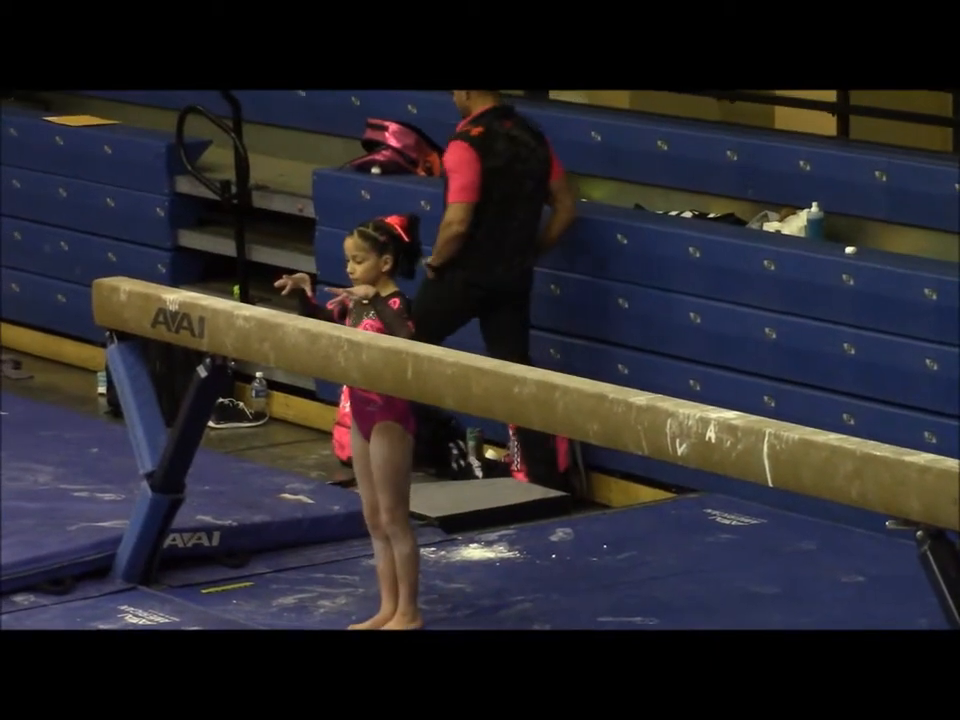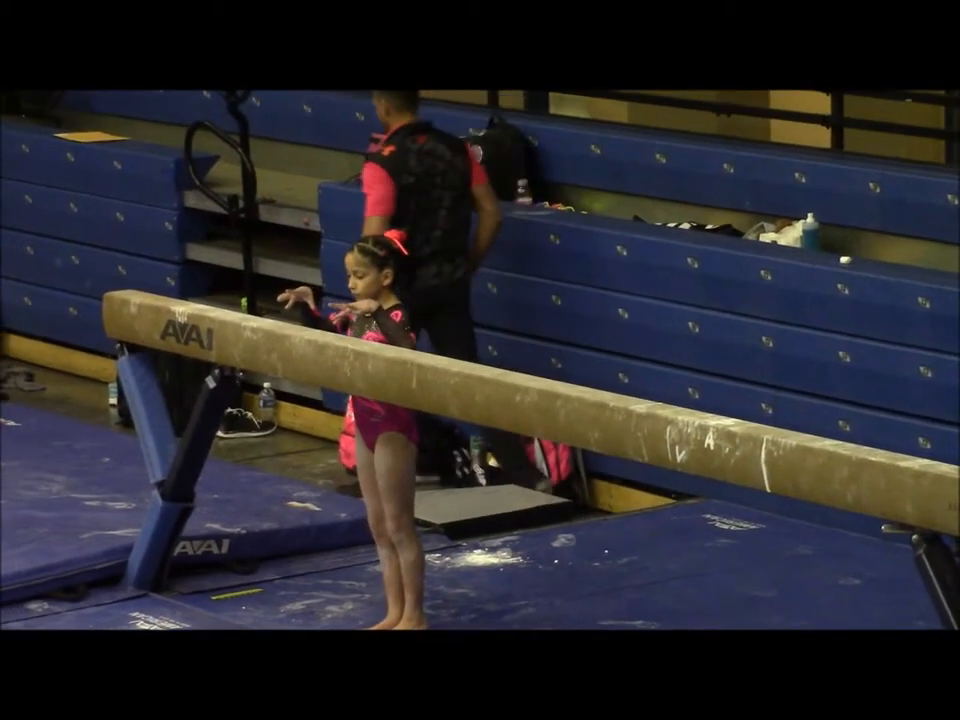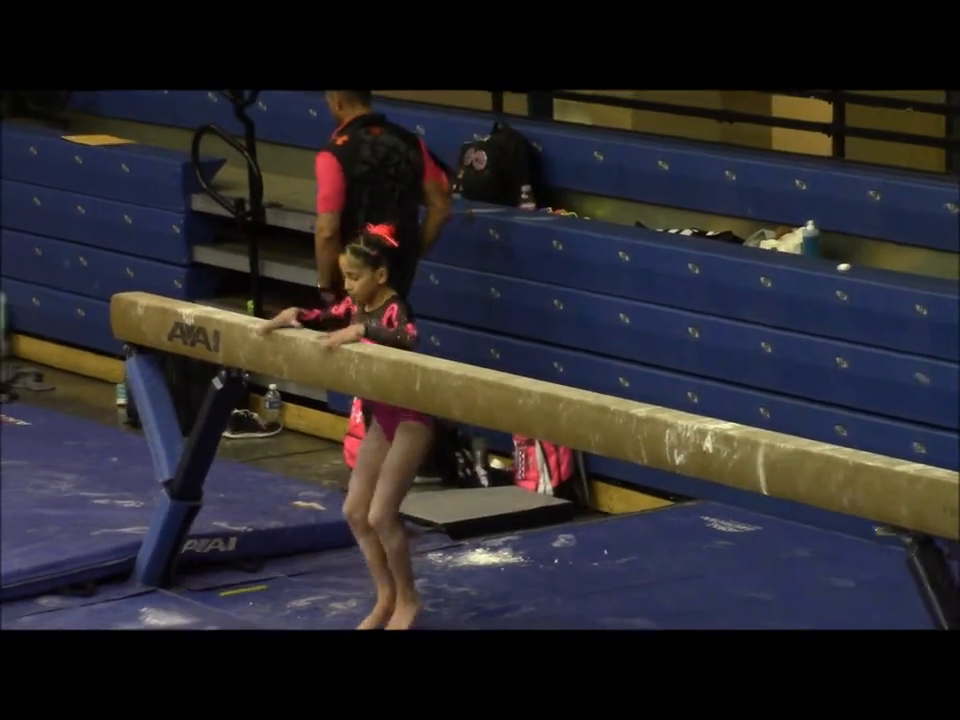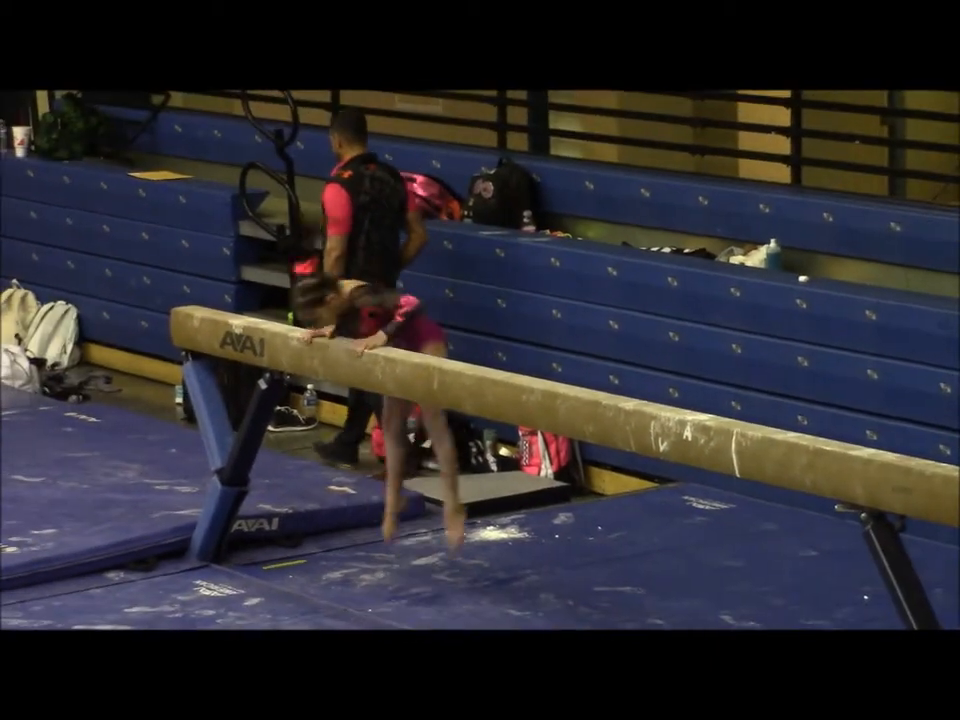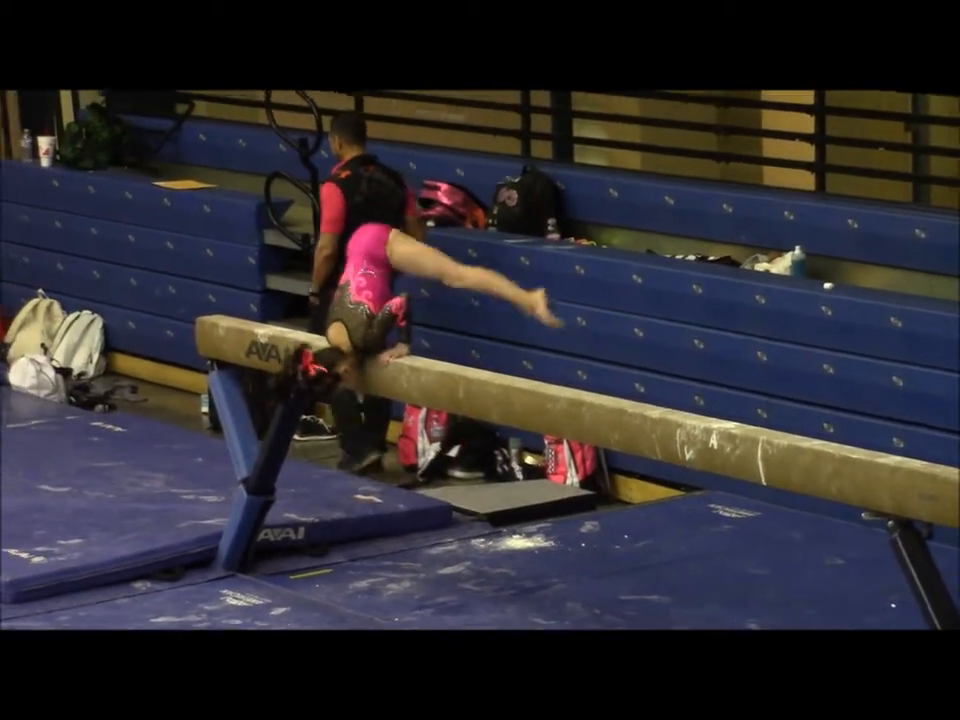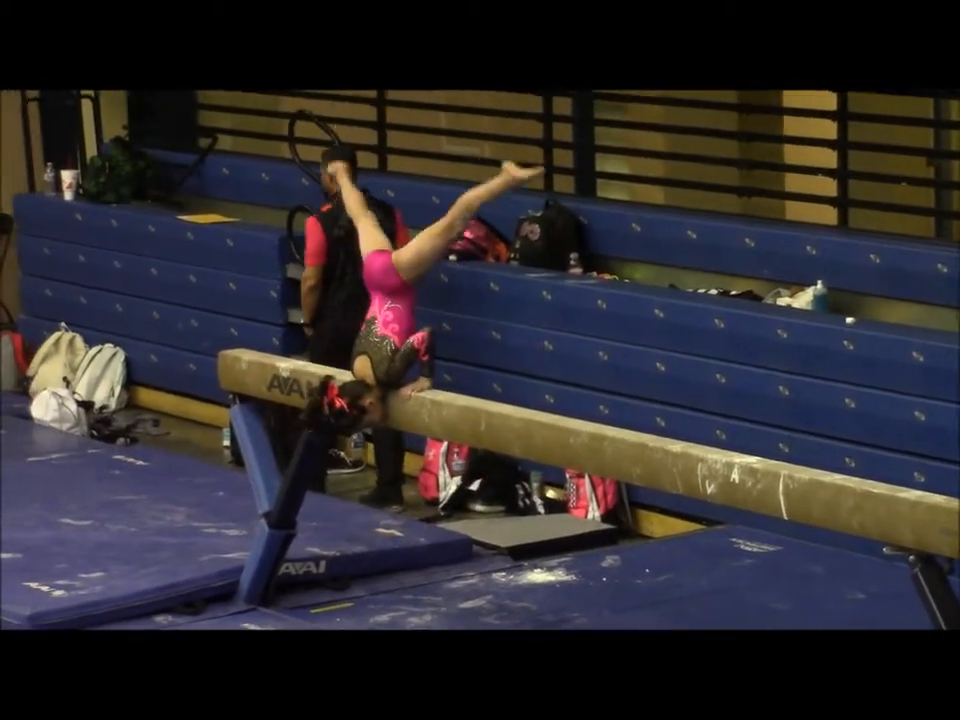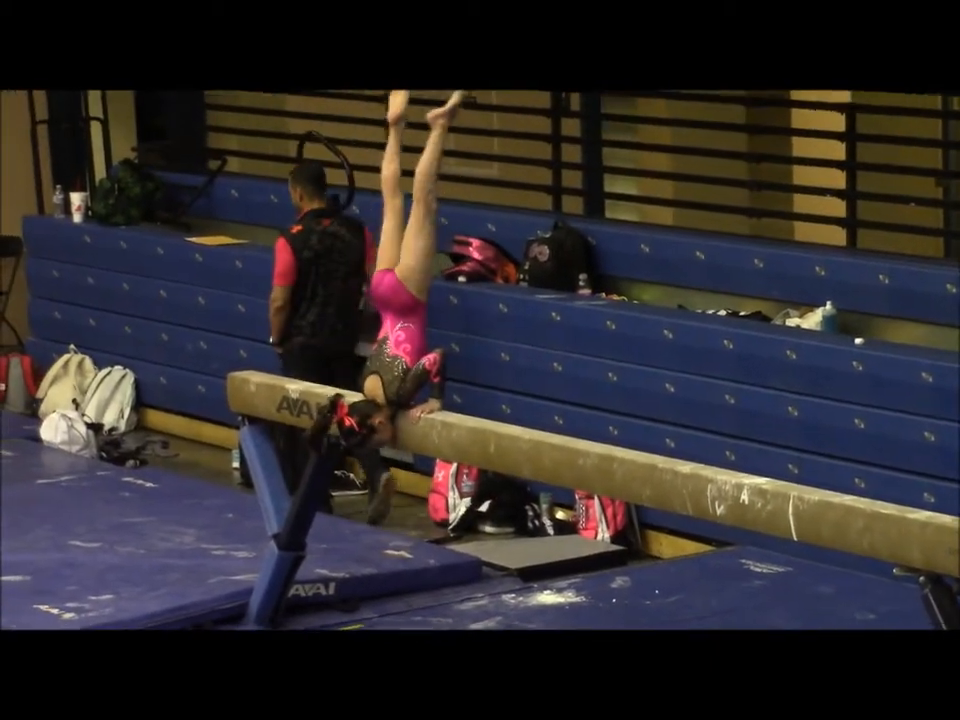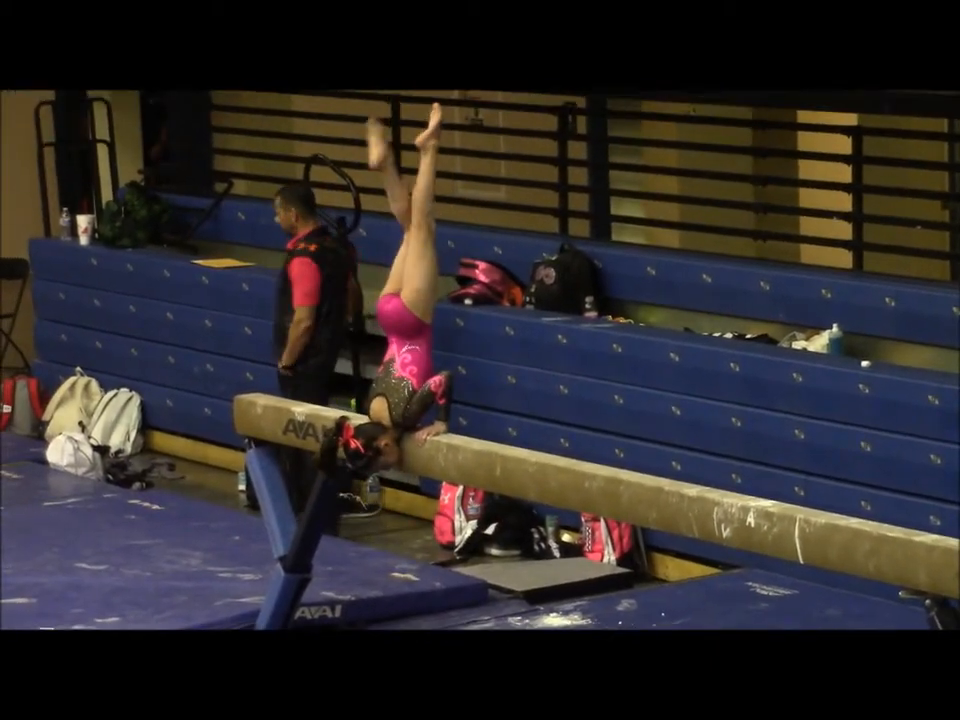
dt=0.4s
person 1, frame 1
left shoulder: (394, 303)
right shoulder: (354, 301)
left elbow: (407, 340)
right elbow: (319, 319)
left wrist: (375, 299)
right wrist: (303, 292)
left hip: (390, 417)
right hip: (362, 415)
left knee: (393, 519)
right knee: (373, 519)
left ankle: (408, 612)
right ankle: (387, 608)
person 1, frame 2
left shoulder: (395, 316)
right shoulder: (356, 314)
left elbow: (409, 352)
right elbow: (322, 331)
left wrist: (377, 312)
right wrist: (306, 303)
left hip: (392, 428)
right hip: (365, 425)
left knee: (399, 527)
right knee: (378, 527)
left ankle: (414, 617)
right ankle: (394, 614)
person 1, frame 3
left shoulder: (394, 310)
right shoulder: (354, 306)
left elbow: (407, 343)
right elbow: (321, 319)
left wrist: (363, 329)
right wrist: (294, 315)
left hip: (409, 421)
right hip: (382, 420)
left knee: (381, 516)
right knee: (355, 513)
left ankle: (407, 598)
right ankle: (385, 600)
person 1, frame 4
left shoulder: (358, 296)
right shoulder: (336, 299)
left elbow: (411, 308)
left wrist: (382, 336)
right wrist: (326, 330)
left hip: (424, 342)
right hip: (400, 347)
left knee: (435, 426)
right knee: (392, 429)
left ankle: (452, 506)
right ankle: (393, 504)
person 1, frame 5
left shoulder: (361, 336)
right shoulder: (335, 335)
left elbow: (400, 304)
left wrist: (403, 345)
right hip: (365, 244)
left knee: (458, 275)
person 1, frame 6
left shoulder: (380, 373)
right shoulder: (364, 369)
left elbow: (425, 338)
left wrist: (423, 379)
left hip: (389, 276)
right hip: (380, 278)
left knee: (450, 225)
right knee: (365, 221)
right ankle: (341, 174)
person 1, frame 7
left shoulder: (389, 392)
right shoulder: (373, 390)
left elbow: (437, 359)
left hip: (400, 300)
right hip: (390, 295)
left knee: (420, 206)
right knee: (394, 199)
left ankle: (439, 126)
right ankle: (394, 124)
person 1, frame 8
left shoulder: (396, 411)
left elbow: (443, 382)
left hip: (406, 321)
right hip: (397, 315)
left knee: (418, 226)
right knee: (411, 224)
left ankle: (427, 148)
right ankle: (382, 159)
person 2, frame 1
left shoulder: (466, 144)
right shoulder: (532, 136)
left elbow: (457, 223)
right elbow: (565, 207)
left wrist: (435, 261)
left hip: (465, 273)
right hip: (513, 274)
right ankle: (545, 478)
person 2, frame 2
left shoulder: (381, 162)
right shoulder: (456, 148)
left elbow: (375, 239)
right elbow: (491, 213)
right wrist: (468, 263)
left hip: (405, 285)
right hip: (450, 281)
right ankle: (521, 473)
person 2, frame 3
left shoulder: (334, 155)
right shoulder: (410, 143)
left elbow: (328, 229)
right elbow: (440, 207)
left wrist: (326, 284)
right hip: (401, 264)
person 2, frame 4
left shoulder: (339, 186)
right shoulder: (392, 178)
left elbow: (336, 251)
right elbow: (418, 233)
right hip: (381, 288)
right ankle: (347, 443)
person 2, frame 5
left shoulder: (336, 185)
right shoulder: (392, 180)
left elbow: (327, 248)
right elbow: (416, 234)
left wrist: (315, 289)
left hip: (341, 290)
person 2, frame 6
left shoulder: (322, 219)
right shoulder: (387, 213)
left elbow: (311, 281)
left wrist: (307, 320)
left hip: (333, 324)
right ankle: (390, 484)
person 2, frame 7
left shoulder: (292, 239)
right shoulder: (357, 231)
left elbow: (280, 301)
left wrist: (277, 338)
left hip: (304, 342)
right hip: (345, 338)
person 2, frame 8
left shoulder: (304, 258)
right shoulder: (339, 247)
left elbow: (303, 321)
right elbow: (346, 302)
left wrist: (285, 361)
left hip: (305, 361)
right hip: (326, 353)
right ankle: (302, 506)
